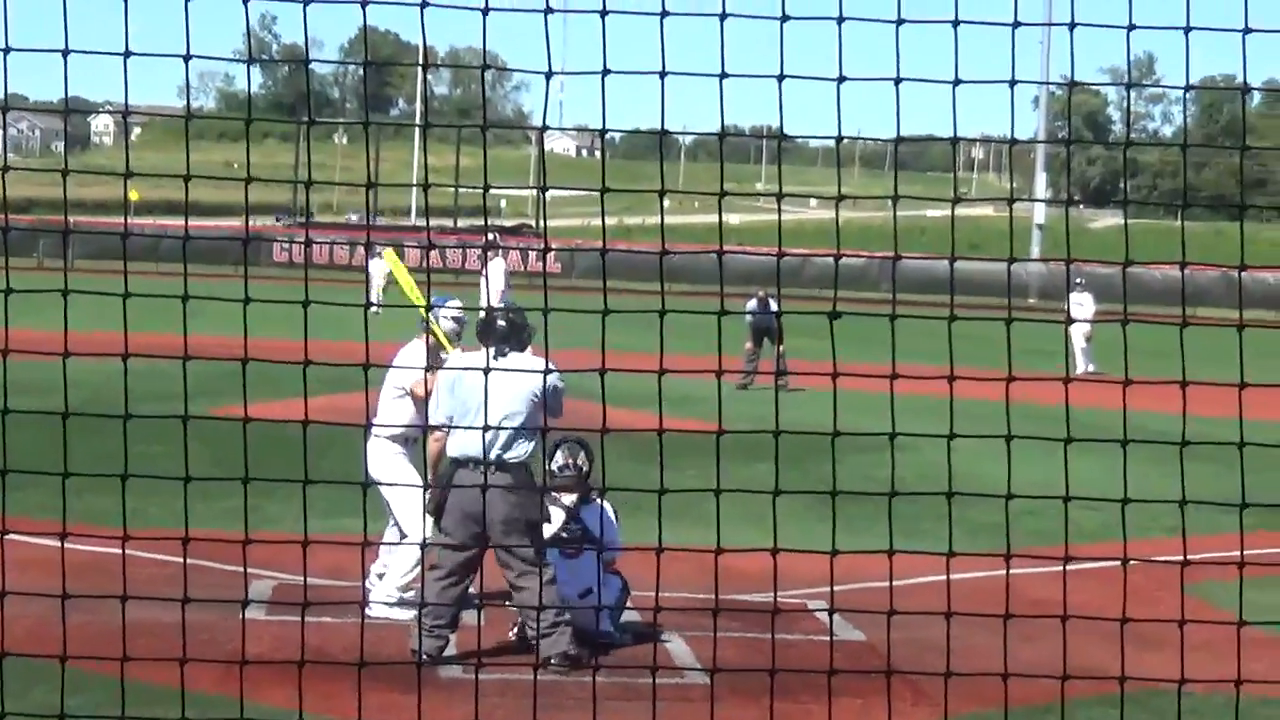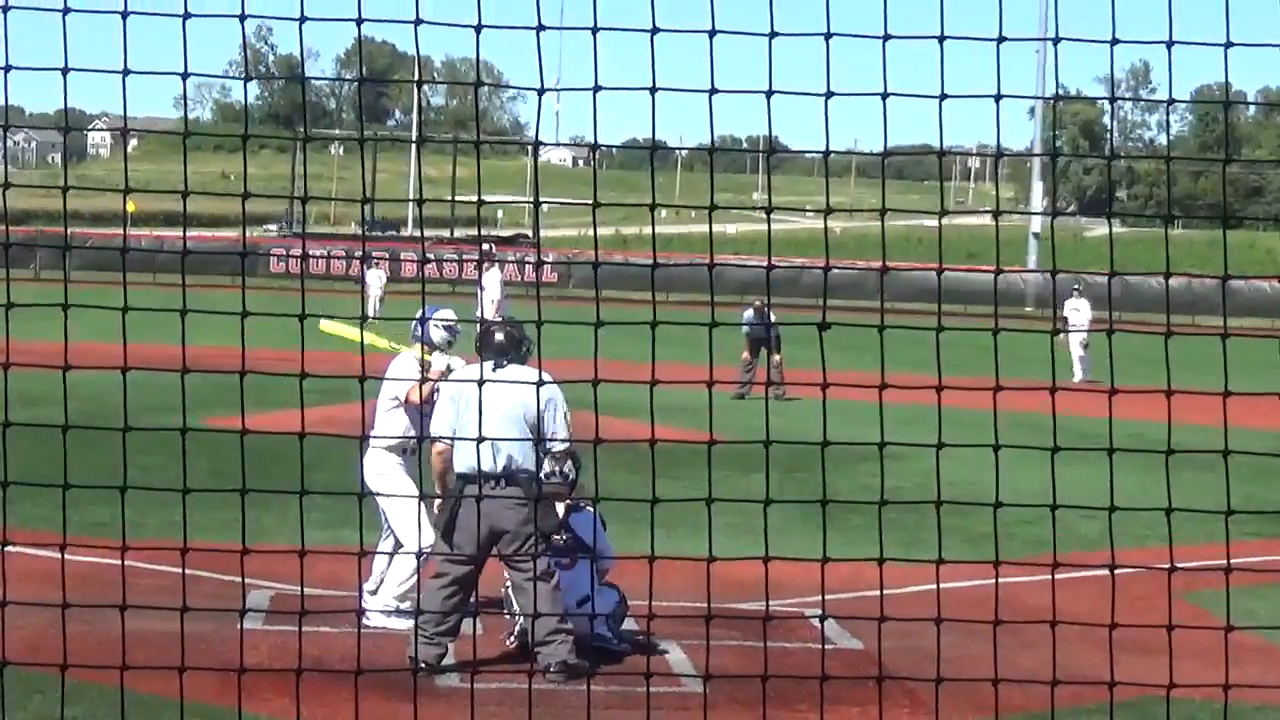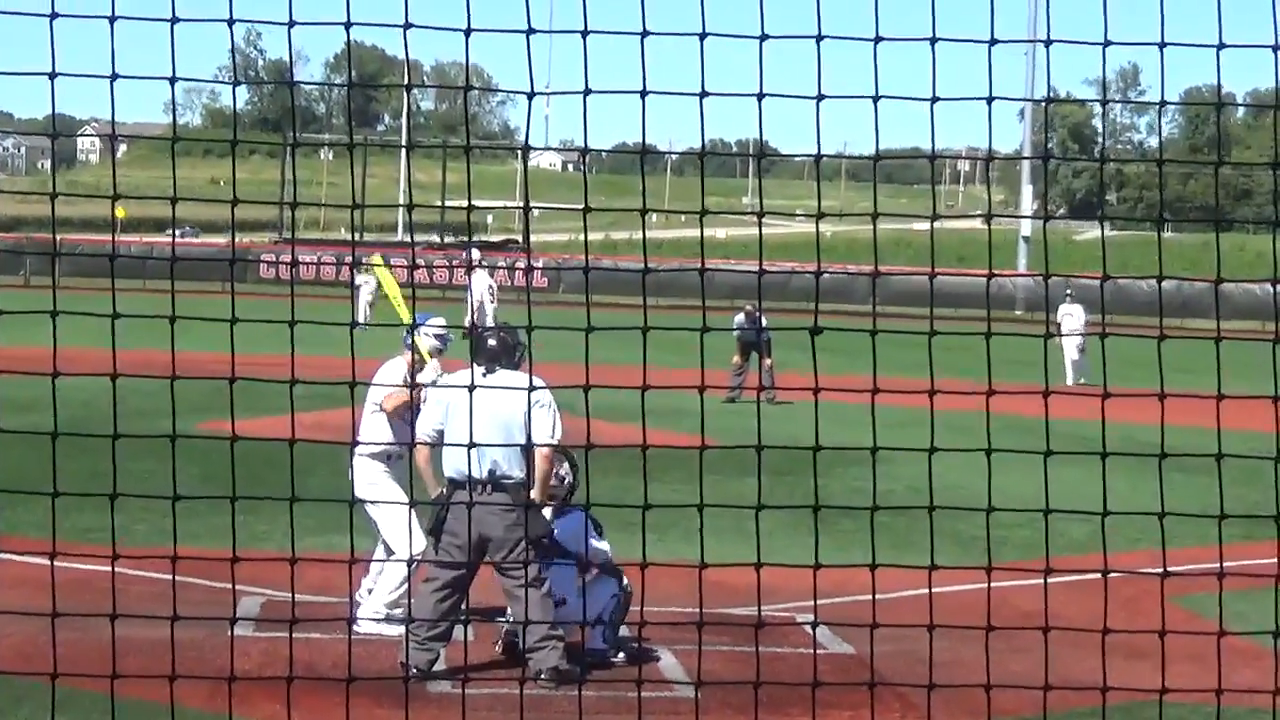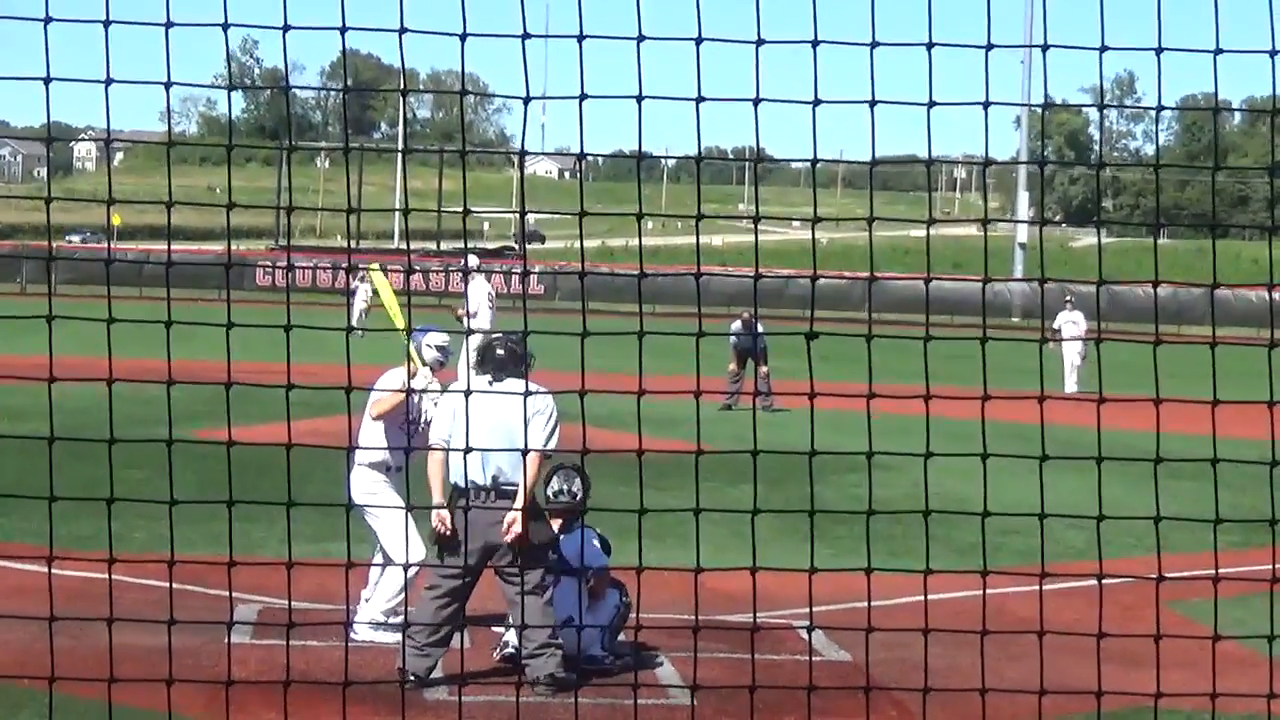
dt=0.7s
person 1, frame 1
left shoulder: (456, 366)
right shoulder: (542, 372)
left elbow: (437, 435)
right elbow: (554, 412)
left wrist: (431, 479)
left hip: (461, 479)
right hip: (511, 483)
left knee: (446, 567)
right knee: (529, 569)
left ankle: (427, 644)
right ankle: (557, 647)
person 1, frame 2
left shoulder: (459, 380)
right shoulder: (541, 384)
left elbow: (440, 448)
right elbow: (562, 454)
left wrist: (441, 491)
right wrist: (556, 483)
left hip: (470, 494)
right hip: (521, 496)
left knee: (449, 577)
right knee: (537, 579)
left ankle: (425, 653)
right ankle: (557, 657)
person 1, frame 3
left shoulder: (450, 384)
right shoulder: (532, 388)
left elbow: (422, 445)
right elbow: (545, 451)
left wrist: (436, 492)
right wrist: (537, 497)
left hip: (459, 501)
right hip: (509, 503)
left knee: (439, 583)
right knee: (528, 586)
left ankle: (416, 659)
right ankle: (548, 664)
person 1, frame 4
left shoulder: (457, 392)
right shoulder: (537, 397)
left elbow: (437, 450)
right elbow: (534, 456)
left wrist: (439, 504)
right wrist: (519, 508)
left hip: (464, 507)
right hip: (513, 508)
left knee: (442, 590)
right knee: (531, 592)
left ankle: (414, 667)
right ankle: (545, 670)
person 2, frame 1
left shoulder: (434, 356)
right shoulder: (413, 354)
right elbow: (422, 391)
left hip: (397, 450)
right hip: (389, 451)
left knee: (403, 521)
right knee: (422, 528)
left ankle: (379, 578)
right ankle: (383, 599)
person 2, frame 2
left shoulder: (423, 365)
right shoulder: (406, 364)
right elbow: (417, 398)
right wrist: (436, 372)
left hip: (395, 462)
right hip: (386, 462)
left knee: (396, 534)
right knee: (419, 539)
left ankle: (374, 595)
right ankle: (382, 608)
person 2, frame 3
left shoulder: (414, 374)
right shoulder: (394, 370)
right elbow: (389, 406)
left wrist: (435, 385)
right wrist: (423, 381)
left hip: (386, 469)
right hip: (373, 470)
left knee: (393, 538)
right knee: (412, 546)
left ankle: (369, 595)
right ankle: (371, 615)
person 2, frame 4
left shoulder: (422, 390)
right shoulder: (396, 379)
right elbow: (375, 412)
left wrist: (437, 403)
right wrist: (413, 387)
left hip: (390, 479)
right hip: (372, 480)
left knee: (391, 548)
right knee: (411, 553)
left ankle: (371, 606)
right ankle: (367, 623)
person 3, frame 1
right shoulder: (601, 507)
right elbow: (610, 559)
right hip: (588, 608)
right knee: (615, 580)
left ankle: (528, 623)
right ankle: (604, 627)
person 3, frame 2
right shoulder: (588, 514)
right elbow: (604, 566)
right hip: (582, 614)
left knee: (512, 585)
right knee: (612, 594)
left ankle: (525, 631)
right ankle: (602, 634)
person 3, frame 3
right shoulder: (576, 518)
right elbow: (604, 561)
right wrist: (584, 572)
right hip: (565, 614)
right knee: (615, 580)
left ankle: (512, 635)
right ankle: (600, 646)
person 3, frame 4
right shoulder: (584, 535)
right elbow: (602, 576)
right wrist: (589, 598)
right hip: (571, 636)
right knee: (616, 591)
left ankle: (511, 645)
right ankle: (596, 653)
